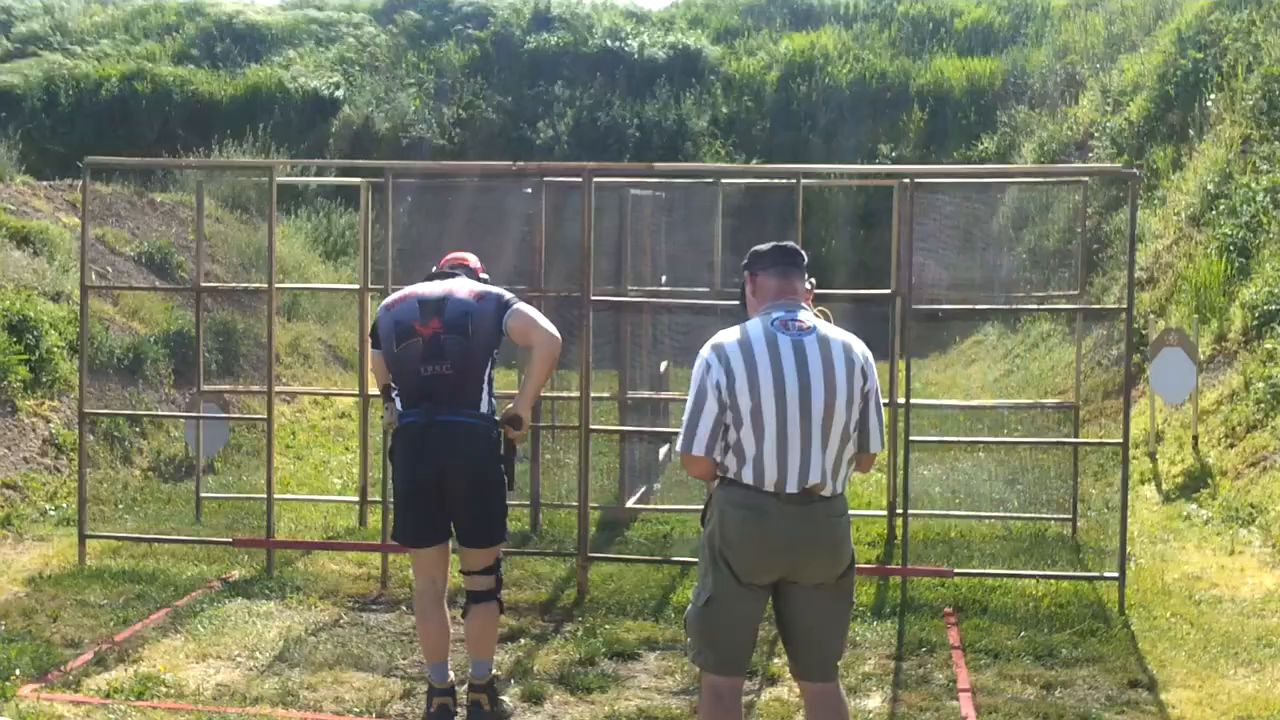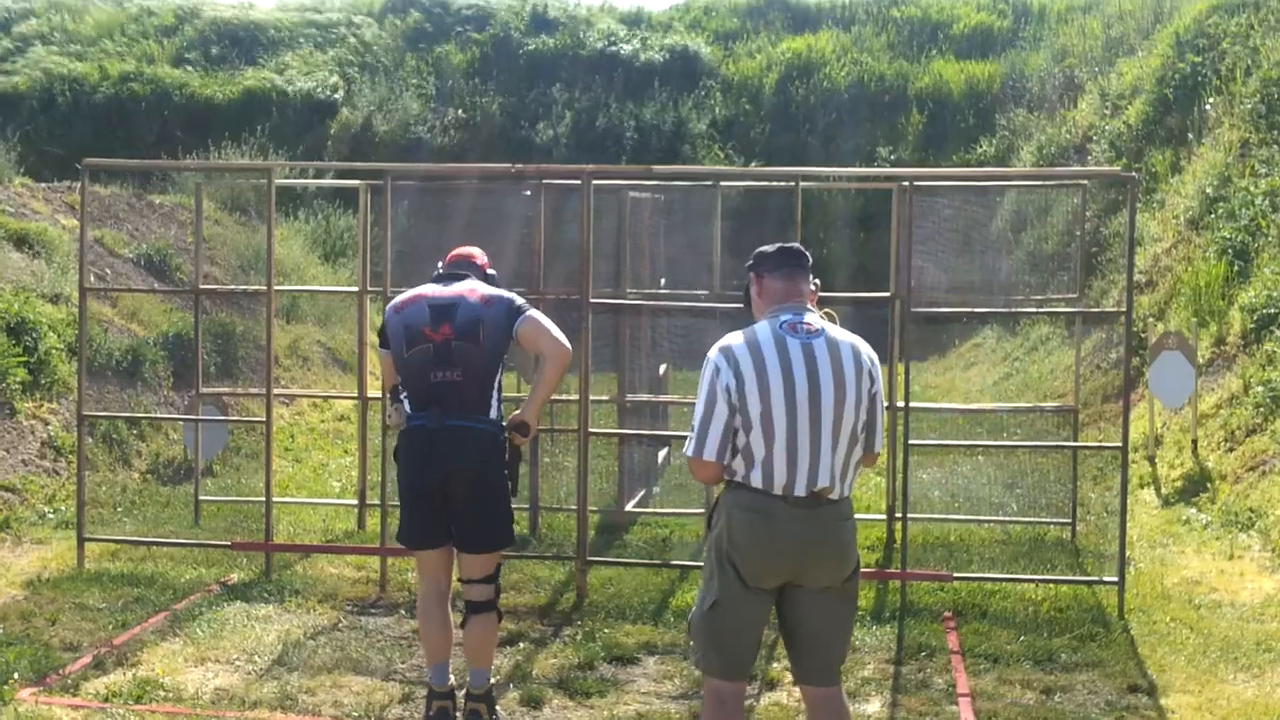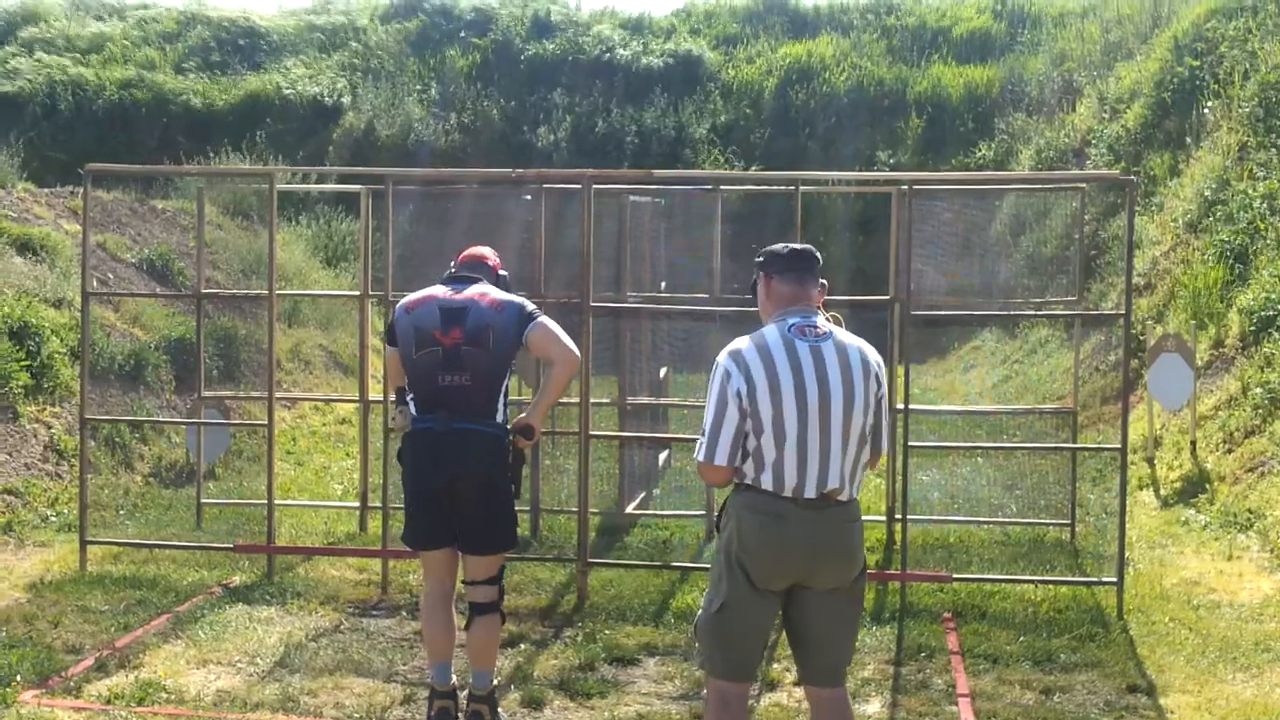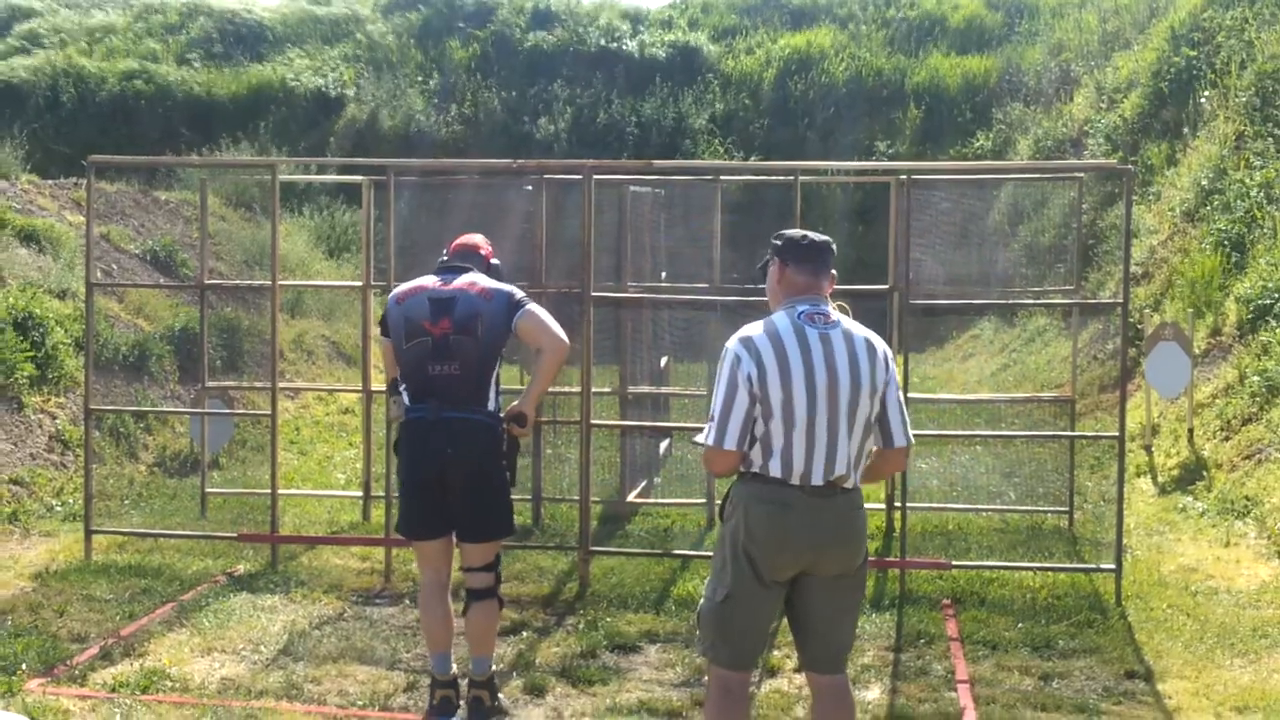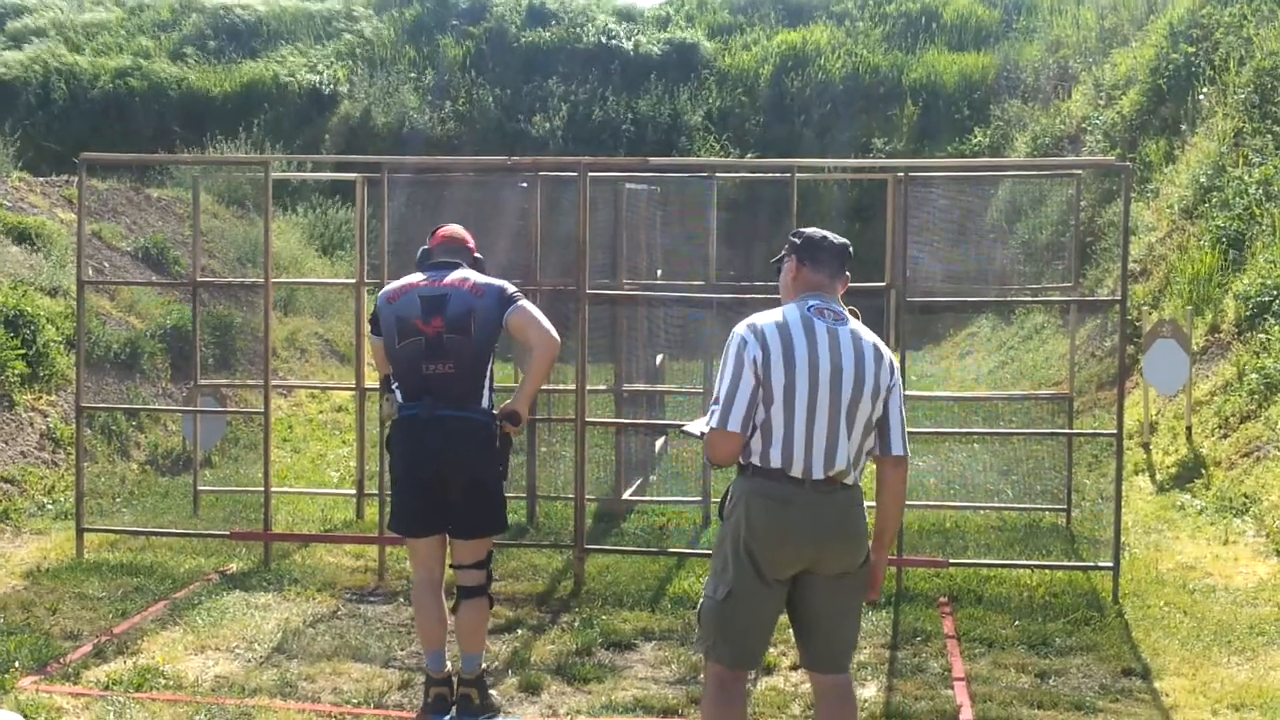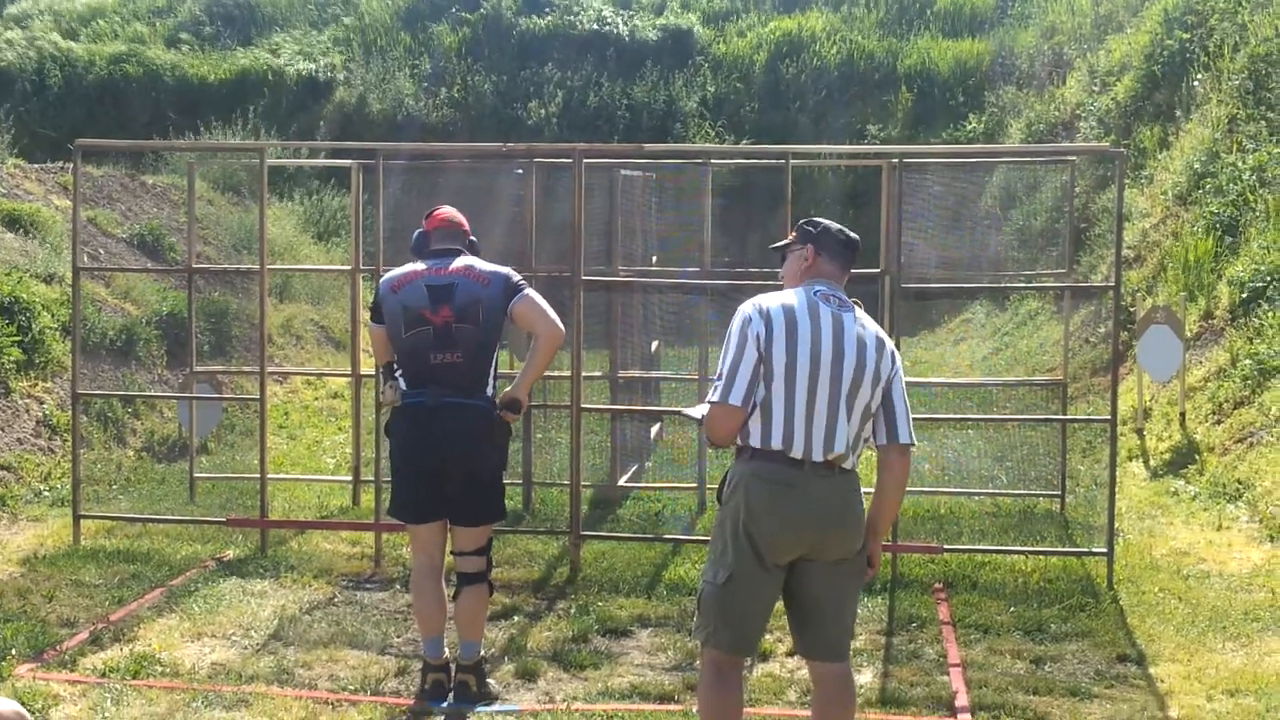
dt=0.3s
person 1, frame 1
left shoulder: (723, 351)
right shoulder: (854, 352)
left elbow: (695, 463)
right elbow: (866, 458)
left hip: (744, 520)
right hip: (823, 524)
left knee: (722, 675)
right knee: (821, 677)
person 1, frame 2
left shoulder: (731, 353)
right shoulder: (860, 354)
left elbow: (705, 468)
right elbow: (869, 455)
left hip: (751, 524)
right hip: (828, 528)
left knee: (724, 679)
person 1, frame 3
left shoulder: (741, 358)
right shoulder: (865, 358)
left elbow: (715, 473)
right elbow: (874, 455)
left hip: (759, 527)
right hip: (836, 530)
left knee: (728, 681)
person 1, frame 4
left shoulder: (749, 344)
right shoulder: (872, 348)
left elbow: (721, 461)
right elbow: (896, 457)
left wrist: (753, 451)
left hip: (765, 516)
right hip: (841, 519)
left knee: (729, 669)
right knee: (830, 671)
person 1, frame 5
left shoulder: (756, 333)
right shoulder: (877, 353)
left elbow: (722, 448)
right elbow: (894, 467)
left wrist: (713, 445)
right wrist: (879, 553)
left hip: (764, 509)
right hip: (840, 516)
left knee: (726, 667)
right knee: (832, 671)
person 1, frame 6
left shoulder: (761, 313)
right shoulder: (878, 342)
left elbow: (722, 423)
right elbow: (897, 456)
left wrist: (712, 431)
right wrist: (874, 536)
left hip: (763, 493)
right hip: (837, 501)
left knee: (723, 652)
right knee: (830, 658)
person 2, frame 1
left shoulder: (390, 307)
right shoulder: (489, 298)
left elbow: (383, 381)
right elbow: (548, 338)
right wrist: (523, 405)
left hip: (413, 446)
right hip: (472, 443)
left knee: (429, 582)
right knee: (482, 575)
person 2, frame 2
left shoulder: (399, 308)
right shoulder: (499, 301)
left elbow: (390, 382)
right elbow: (558, 349)
right wrist: (531, 412)
left hip: (418, 450)
right hip: (477, 449)
left knee: (432, 582)
right knee: (481, 583)
person 2, frame 3
left shoulder: (408, 307)
right shoulder: (510, 306)
left elbow: (396, 380)
right elbow: (568, 357)
right wrist: (535, 415)
left hip: (423, 451)
right hip: (482, 452)
left knee: (436, 583)
right knee: (484, 586)
person 2, frame 4
left shoulder: (400, 298)
right shoulder: (500, 294)
left elbow: (392, 371)
right elbow: (556, 343)
right wrist: (527, 403)
left hip: (418, 441)
right hip: (475, 441)
left knee: (432, 572)
right knee: (482, 573)
person 2, frame 5
left shoulder: (389, 296)
right shoulder: (491, 290)
left elbow: (383, 368)
right elbow: (547, 340)
right wrist: (521, 401)
left hip: (411, 439)
right hip: (470, 438)
left knee: (426, 572)
right knee: (473, 570)
person 2, frame 6
left shoulder: (391, 284)
right shoulder: (496, 278)
left elbow: (383, 356)
right elbow: (552, 331)
right wrist: (520, 390)
left hip: (413, 427)
right hip: (474, 426)
left knee: (425, 558)
right knee: (473, 558)
left ankle: (434, 671)
right ankle: (469, 672)
